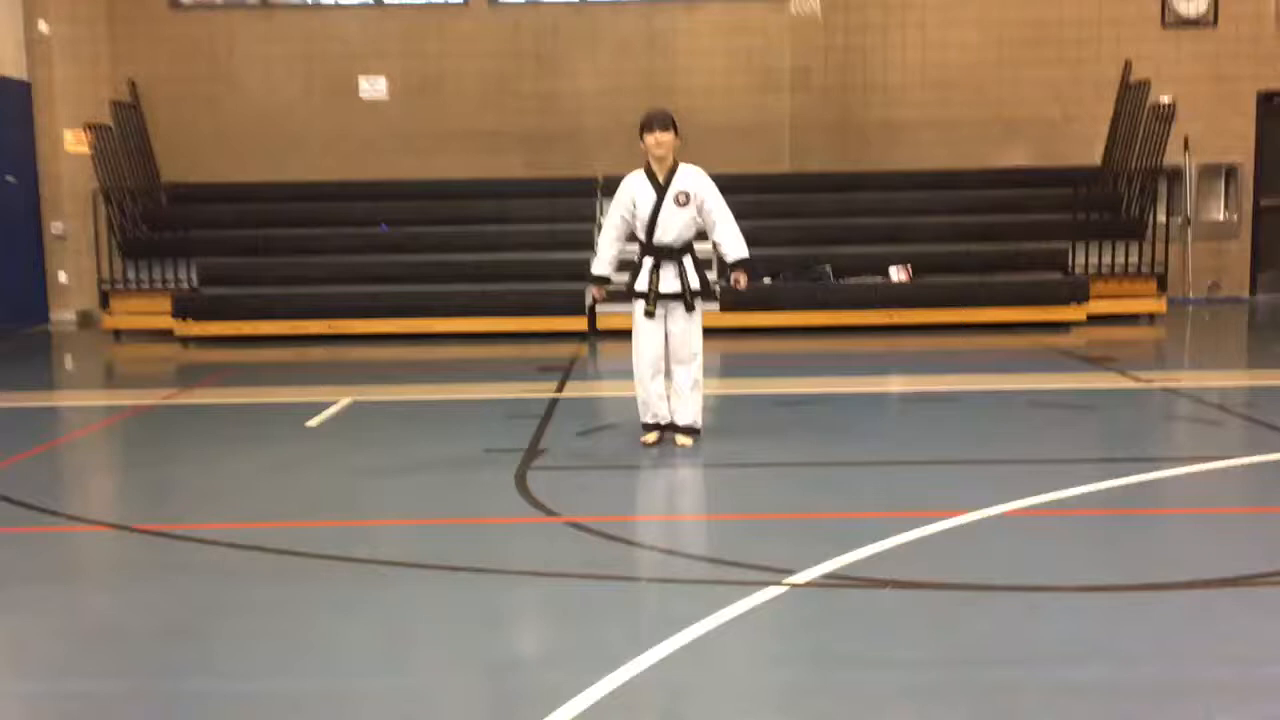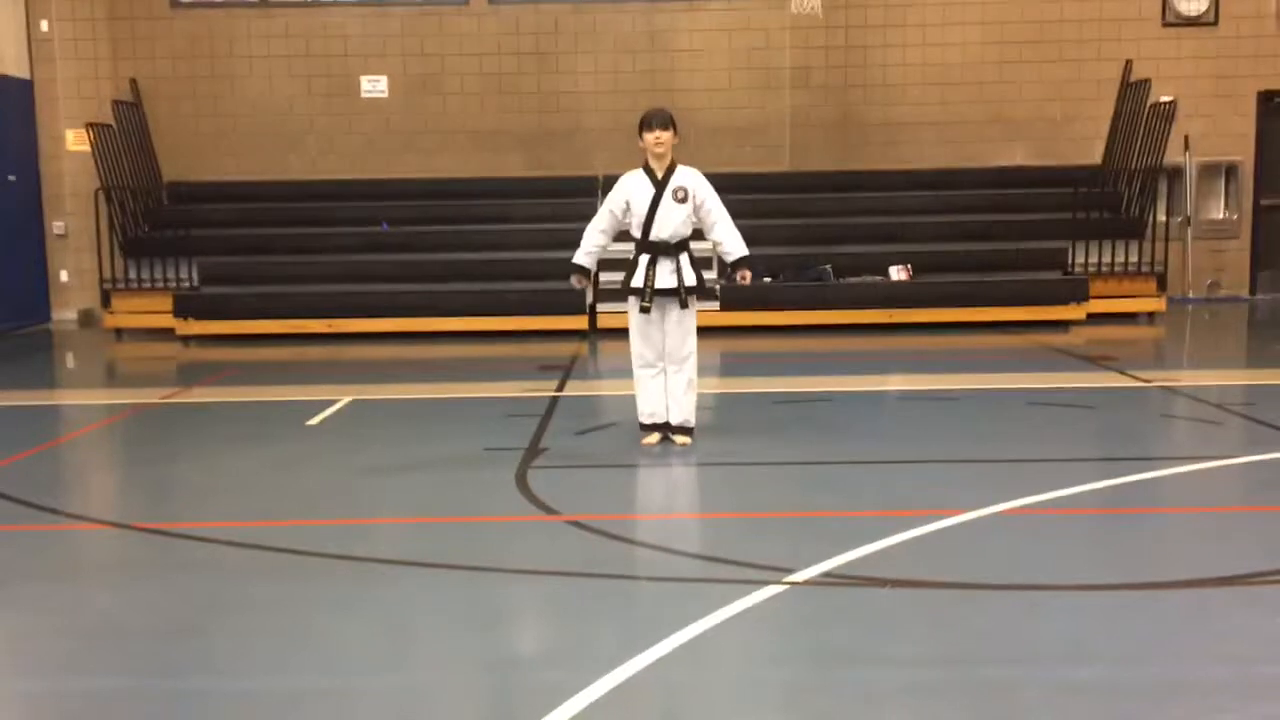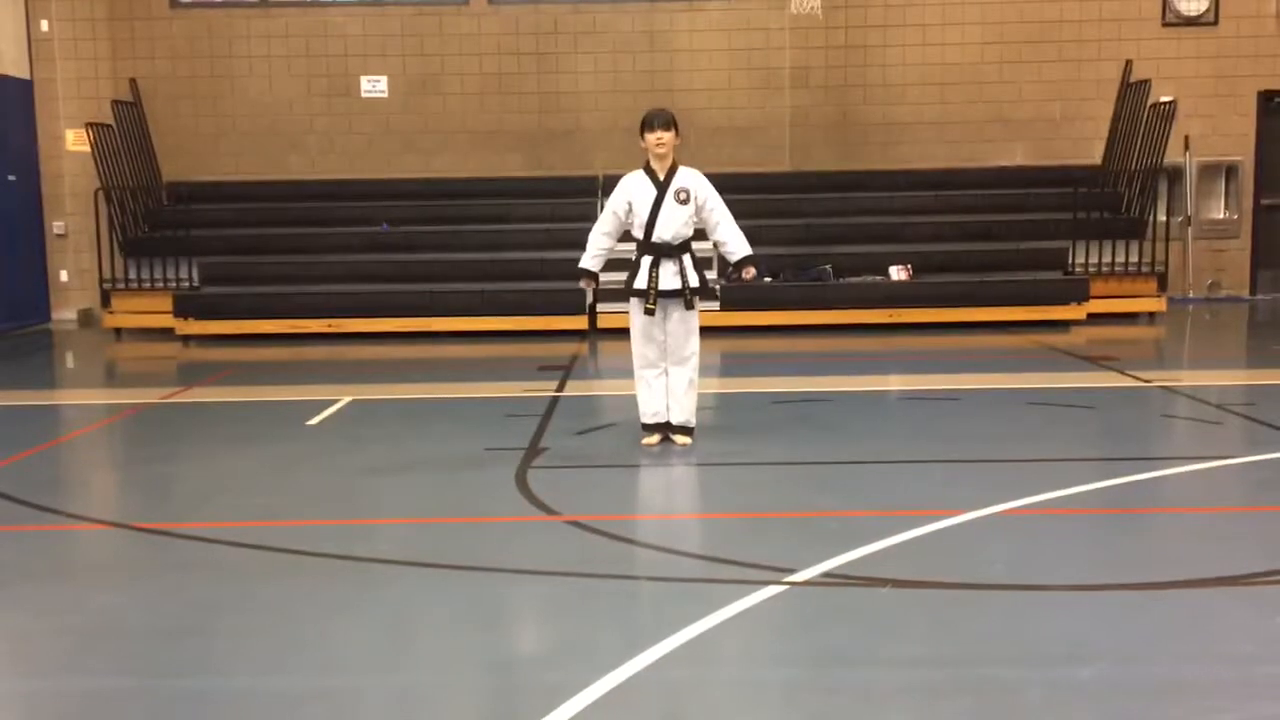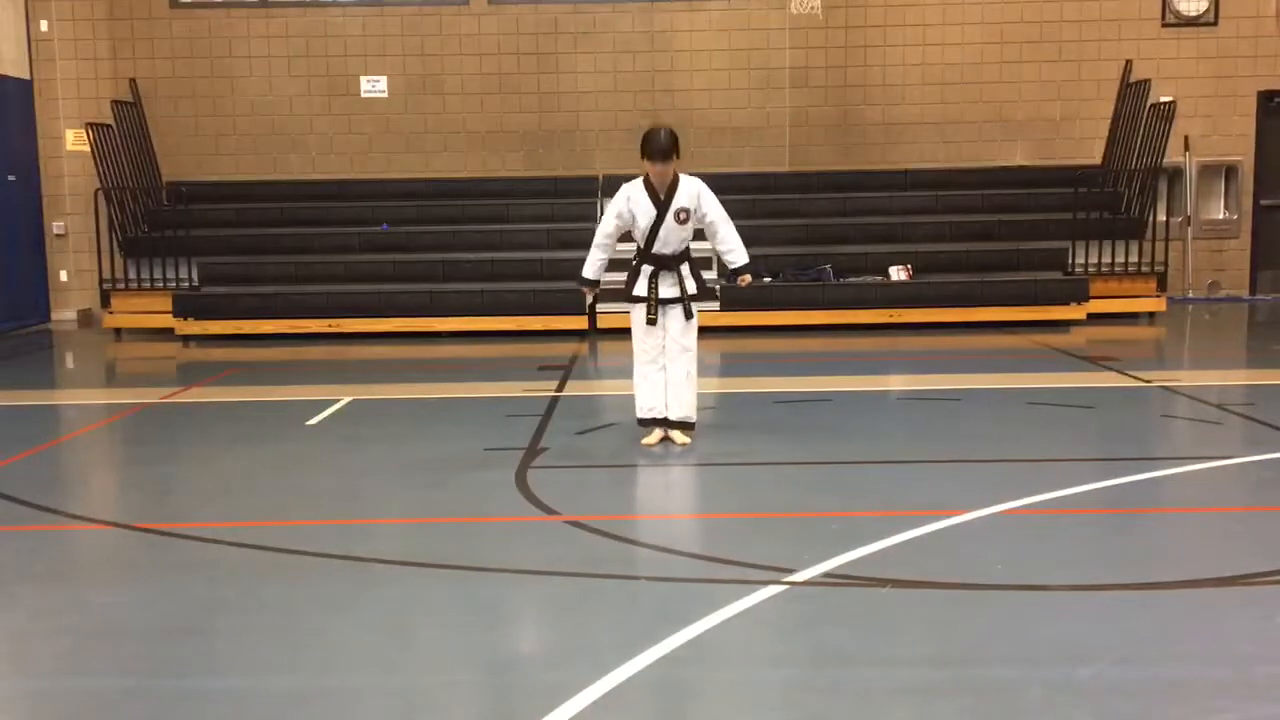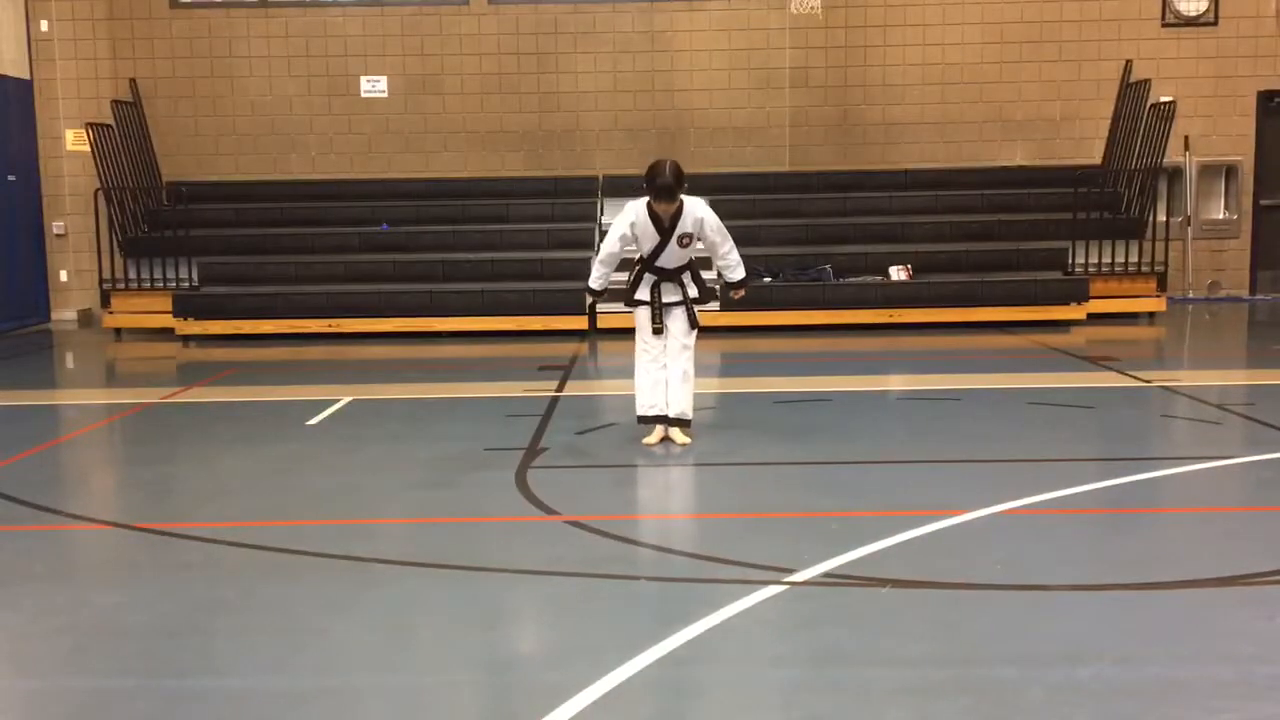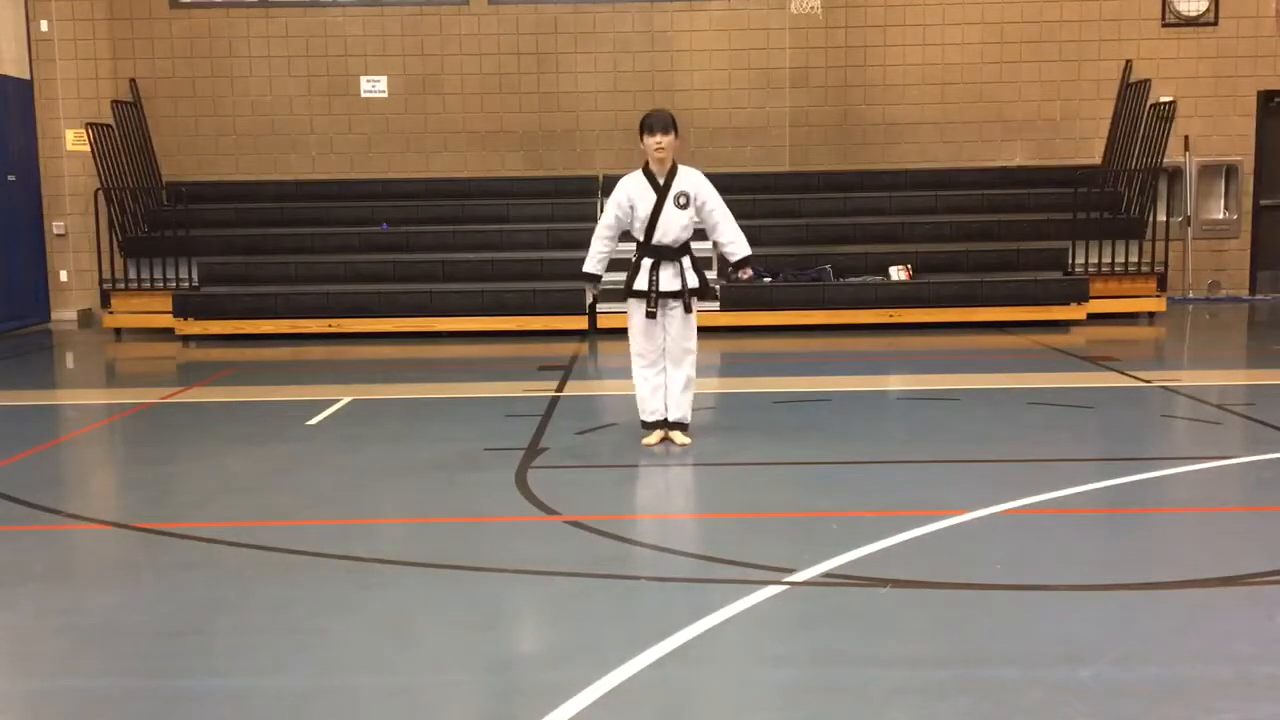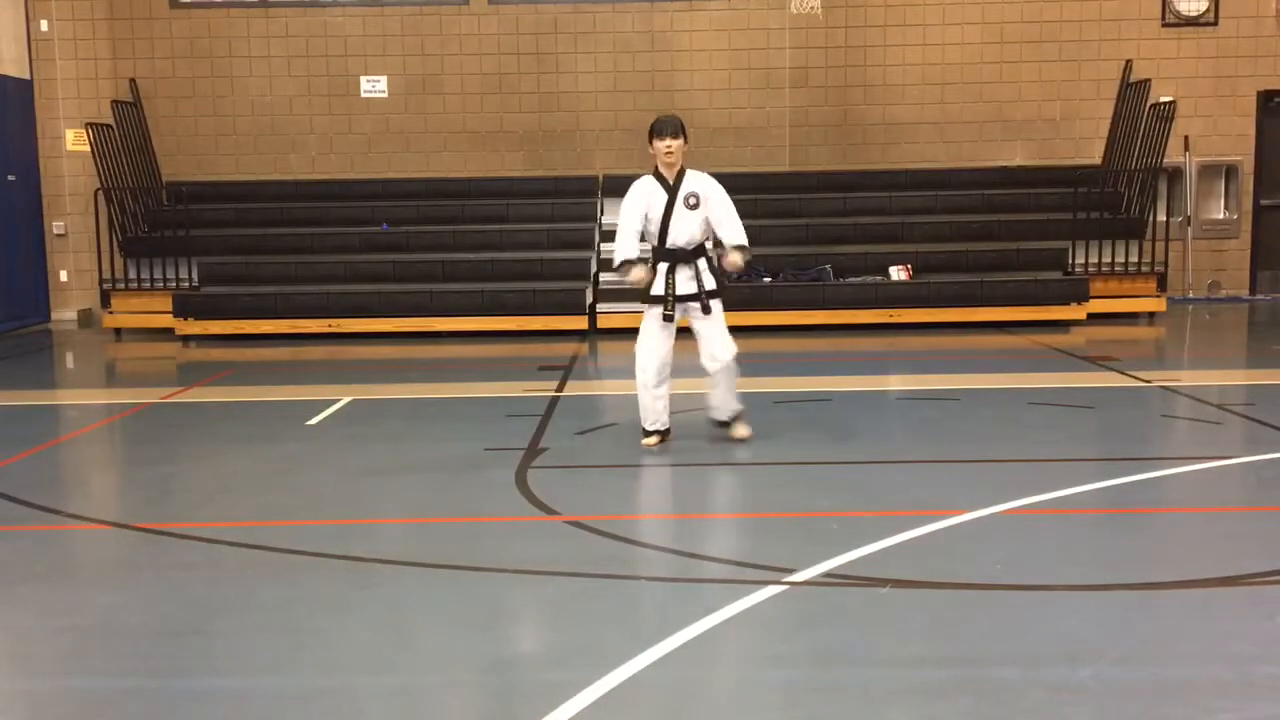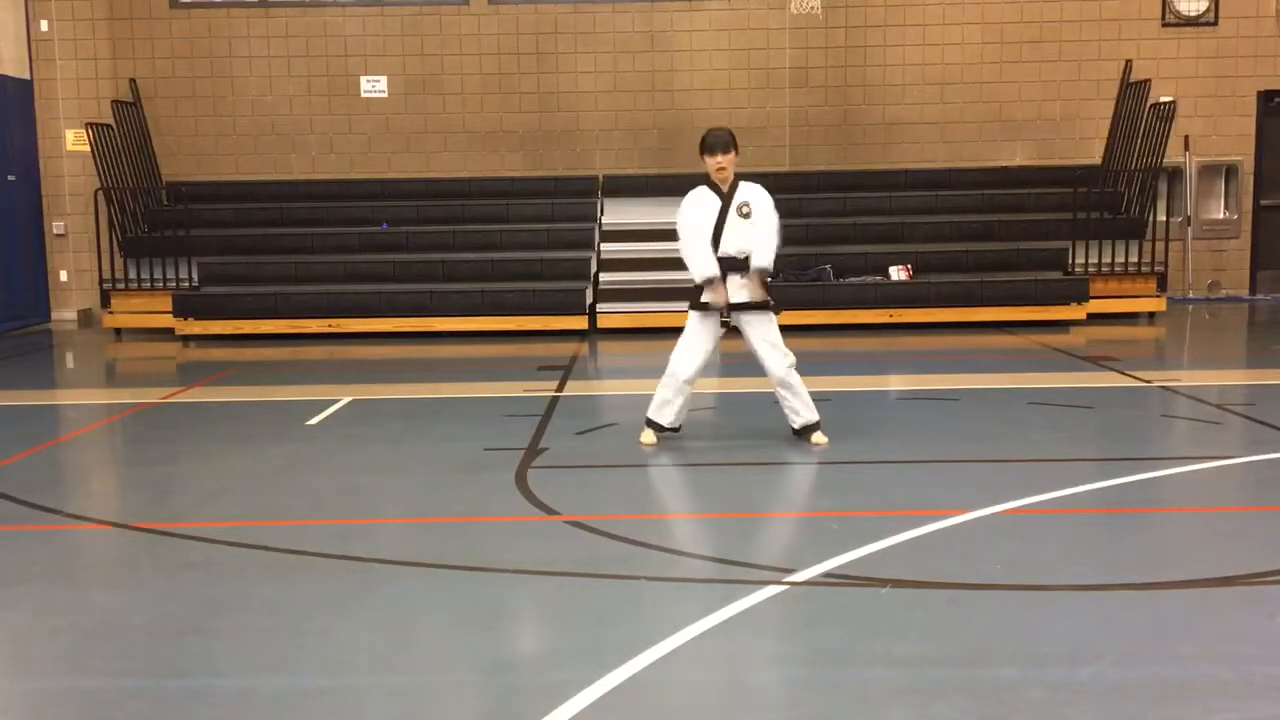
dt=0.5s
person 1, frame 1
left shoulder: (695, 178)
right shoulder: (632, 184)
left elbow: (721, 221)
right elbow: (613, 231)
left wrist: (737, 263)
right wrist: (600, 275)
left hip: (684, 274)
right hip: (648, 276)
left knee: (686, 355)
right knee: (647, 356)
left ankle: (685, 424)
right ankle: (654, 421)
person 1, frame 2
left shoulder: (692, 179)
right shoulder: (628, 183)
left elbow: (717, 221)
right elbow: (602, 226)
left wrist: (739, 260)
right wrist: (582, 264)
left hip: (680, 272)
right hip: (644, 272)
left knee: (681, 354)
right knee: (646, 354)
left ankle: (681, 423)
right ankle: (653, 422)
person 1, frame 3
left shoulder: (693, 180)
right shoulder: (630, 183)
left elbow: (720, 222)
right elbow: (606, 228)
left wrist: (743, 259)
right wrist: (589, 268)
left hip: (682, 272)
right hip: (646, 273)
left knee: (683, 353)
right knee: (648, 354)
left ankle: (680, 423)
right ankle: (654, 423)
person 1, frame 4
left shoulder: (694, 190)
right shoulder: (629, 193)
left elbow: (721, 228)
right elbow: (606, 235)
left wrist: (740, 266)
right wrist: (591, 276)
left hip: (681, 277)
right hip: (645, 279)
left knee: (682, 352)
right knee: (648, 354)
left ankle: (679, 421)
right ankle: (655, 422)
person 1, frame 5
left shoulder: (698, 212)
right shoulder: (633, 214)
left elbow: (722, 246)
right elbow: (609, 251)
left wrist: (736, 280)
right wrist: (596, 287)
left hip: (683, 285)
right hip: (647, 286)
left knee: (681, 353)
right knee: (650, 353)
left ankle: (677, 422)
right ankle: (657, 422)
person 1, frame 6
left shoulder: (694, 180)
right shoulder: (629, 185)
left elbow: (720, 221)
right elbow: (607, 230)
left wrist: (741, 258)
right wrist: (592, 273)
left hip: (681, 273)
right hip: (645, 273)
left knee: (681, 352)
right knee: (646, 353)
left ankle: (677, 422)
right ankle: (656, 422)
person 1, frame 7
left shoulder: (703, 183)
right shoulder: (640, 187)
left elbow: (726, 215)
right elbow: (624, 229)
left wrist: (737, 248)
right wrist: (628, 265)
left hip: (699, 275)
right hip: (657, 277)
left knee: (720, 351)
right knee: (652, 359)
left ankle: (727, 415)
right ankle: (656, 426)
person 1, frame 8
left shoulder: (754, 193)
right shoulder: (695, 198)
left elbow: (767, 233)
right elbow: (691, 244)
left wrist: (758, 275)
right wrist: (711, 284)
left hip: (749, 285)
right hip: (712, 288)
left knee: (778, 361)
right knee: (685, 361)
left ankle: (807, 423)
right ankle: (658, 422)
